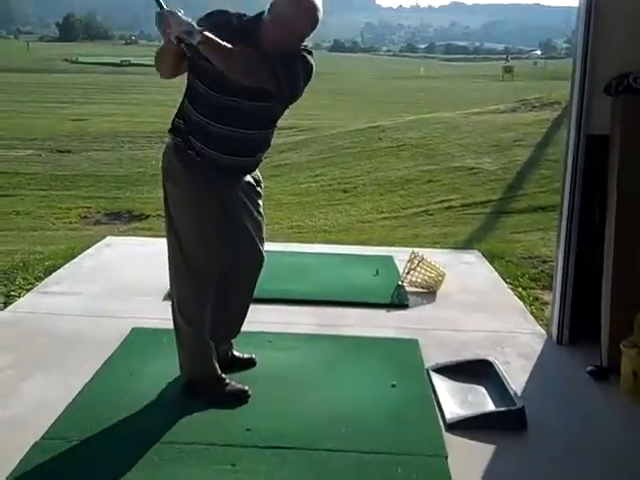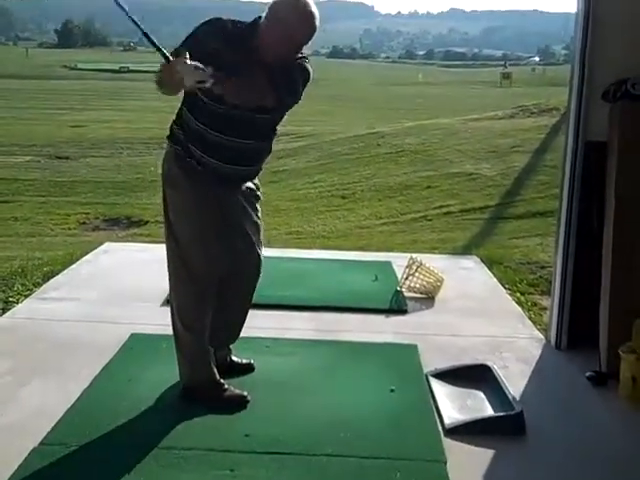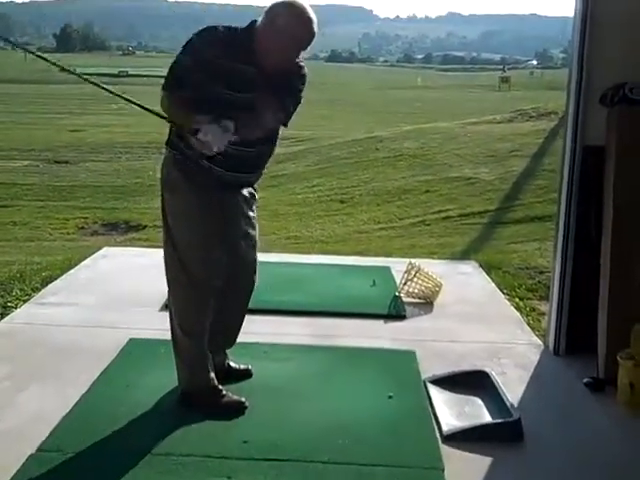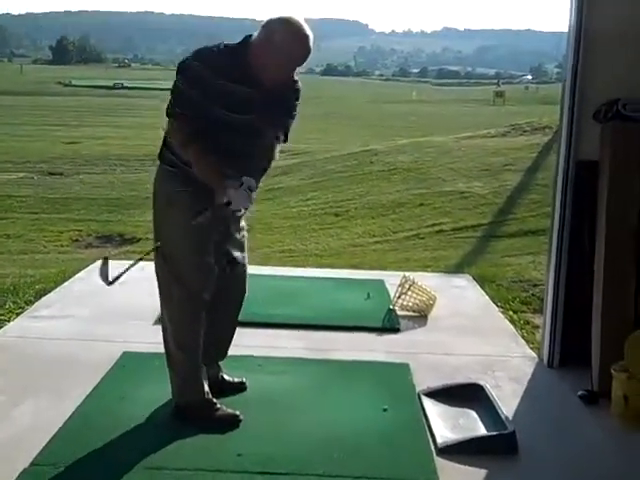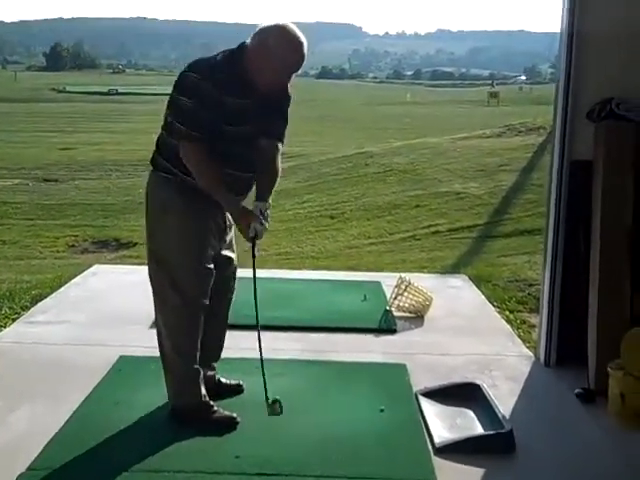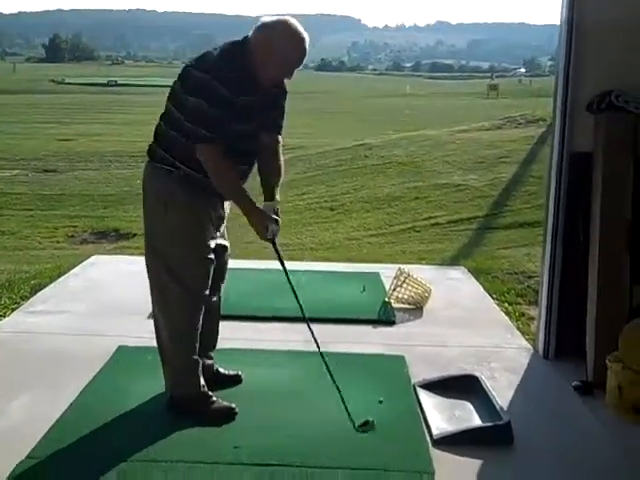
dt=0.1s
person 1, frame 1
left shoulder: (299, 64)
left elbow: (249, 71)
right elbow: (165, 68)
left wrist: (196, 37)
right wrist: (173, 39)
left hip: (242, 173)
right hip: (191, 165)
left knee: (246, 260)
right knee: (197, 267)
left ankle: (220, 347)
right ankle: (200, 371)
person 1, frame 2
left shoulder: (296, 71)
right shoulder: (216, 35)
left elbow: (254, 92)
right elbow: (165, 83)
left wrist: (209, 78)
right wrist: (179, 72)
left hip: (241, 179)
right hip: (191, 172)
left knee: (244, 265)
right knee: (197, 273)
left ankle: (218, 352)
right ankle: (199, 377)
person 1, frame 3
left shoulder: (292, 74)
right shoulder: (210, 45)
left elbow: (267, 118)
right elbow: (171, 99)
left wrist: (228, 130)
right wrist: (200, 126)
left hip: (238, 183)
right hip: (191, 177)
left knee: (240, 272)
right knee: (196, 278)
left ankle: (214, 357)
right ankle: (197, 383)
person 1, frame 4
left shoulder: (286, 90)
right shoulder: (205, 65)
left elbow: (269, 142)
right elbow: (178, 129)
left wrist: (246, 181)
right wrist: (216, 179)
left hip: (231, 195)
right hip: (184, 189)
left knee: (230, 283)
right knee: (189, 291)
left ankle: (208, 370)
right ankle: (191, 396)
person 1, frame 5
left shoulder: (275, 94)
right shoulder: (204, 78)
left elbow: (269, 148)
right elbow: (192, 152)
left wrist: (262, 201)
right wrist: (236, 208)
left hip: (215, 198)
right hip: (177, 194)
left knee: (218, 286)
right knee: (183, 296)
left ankle: (203, 373)
right ankle: (188, 399)
person 1, frame 6
left shoulder: (271, 87)
right shoulder: (209, 75)
left elbow: (270, 142)
right elbow: (209, 153)
left wrist: (272, 198)
right wrist: (251, 210)
left hip: (210, 187)
right hip: (174, 185)
left knee: (209, 277)
right knee: (182, 287)
left ankle: (200, 364)
right ankle: (185, 389)
